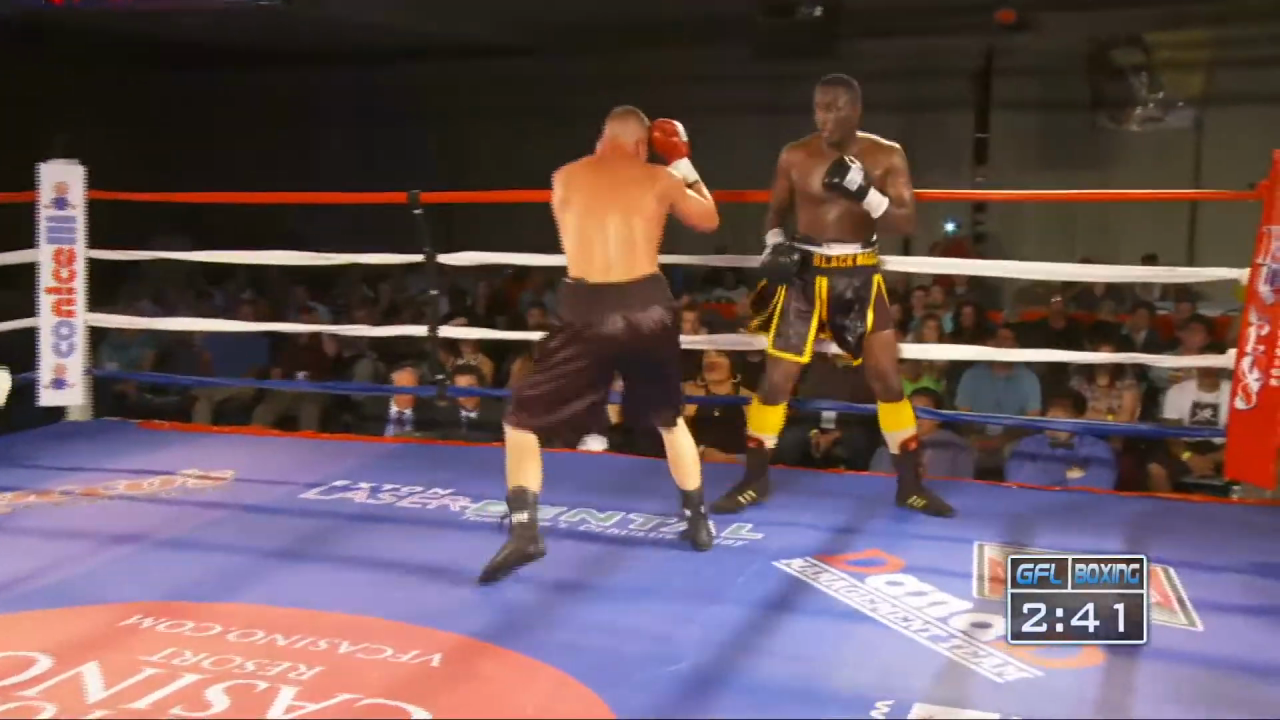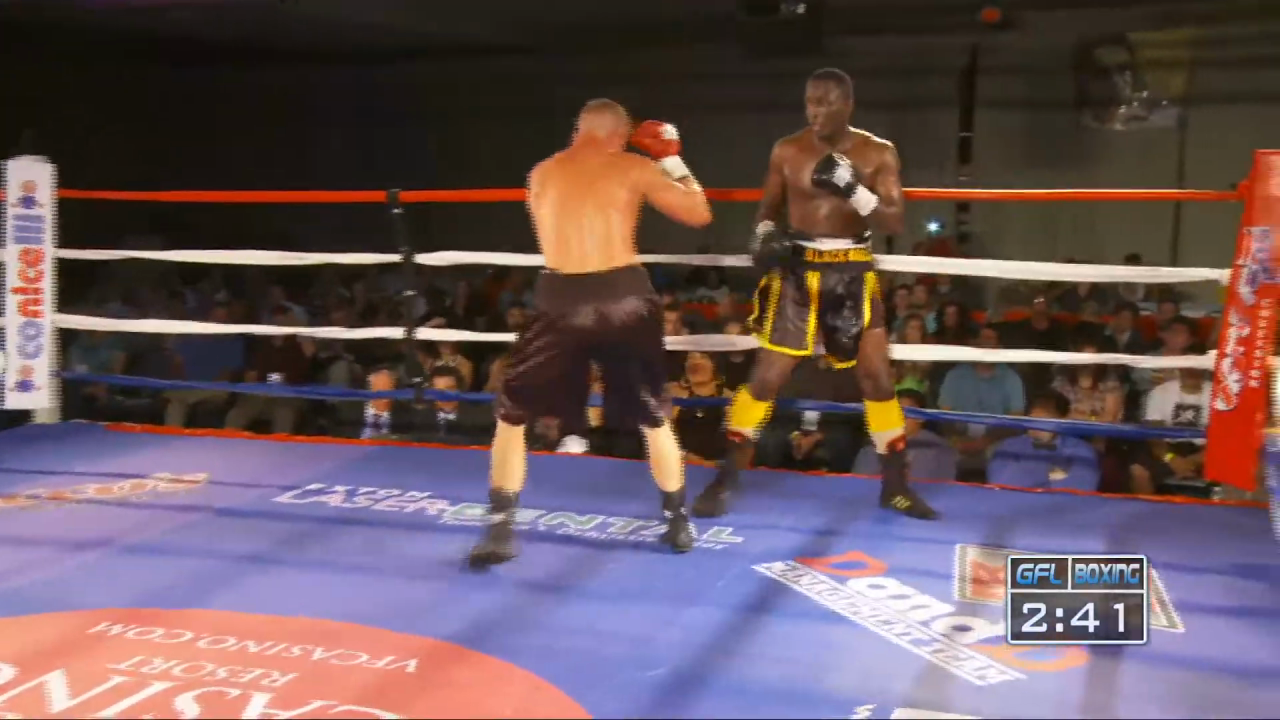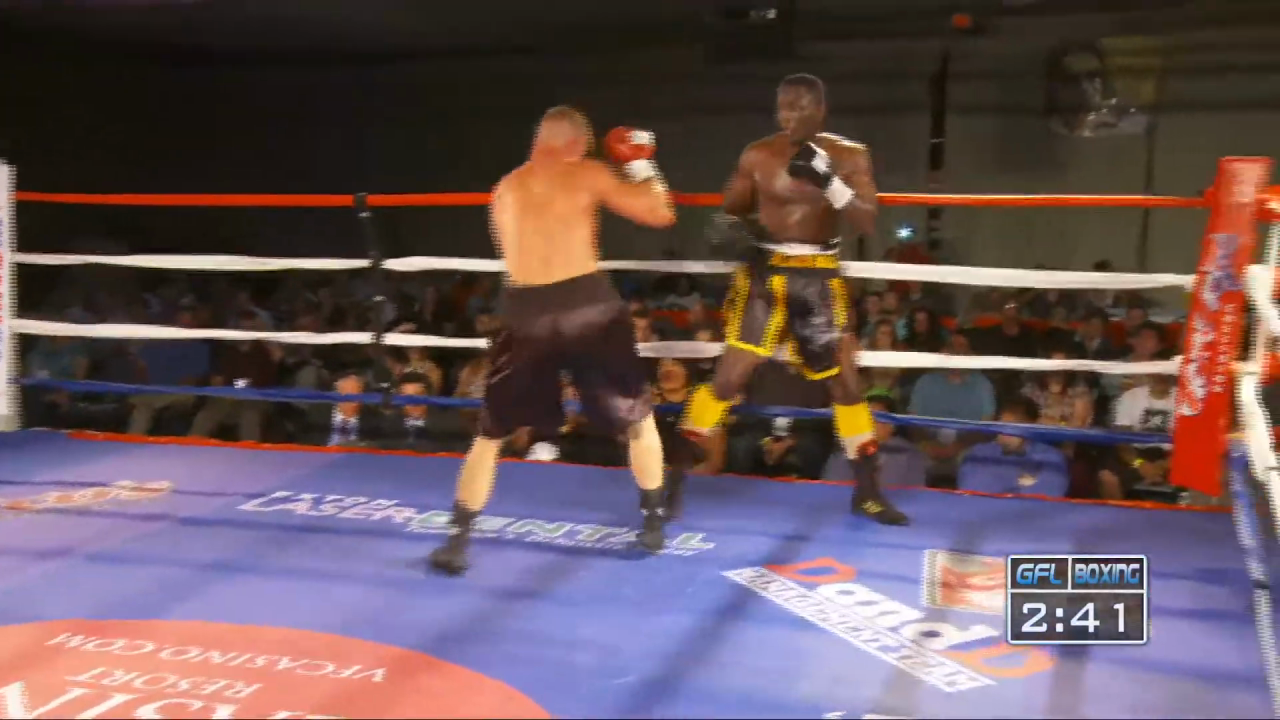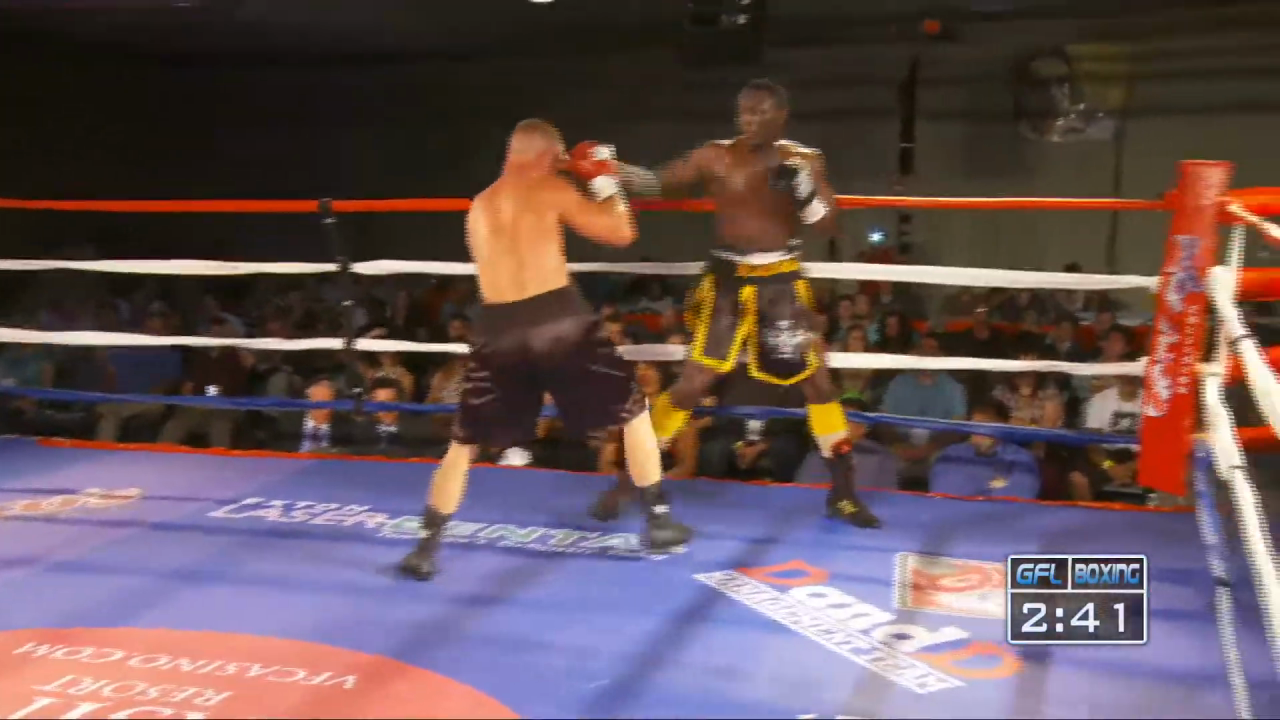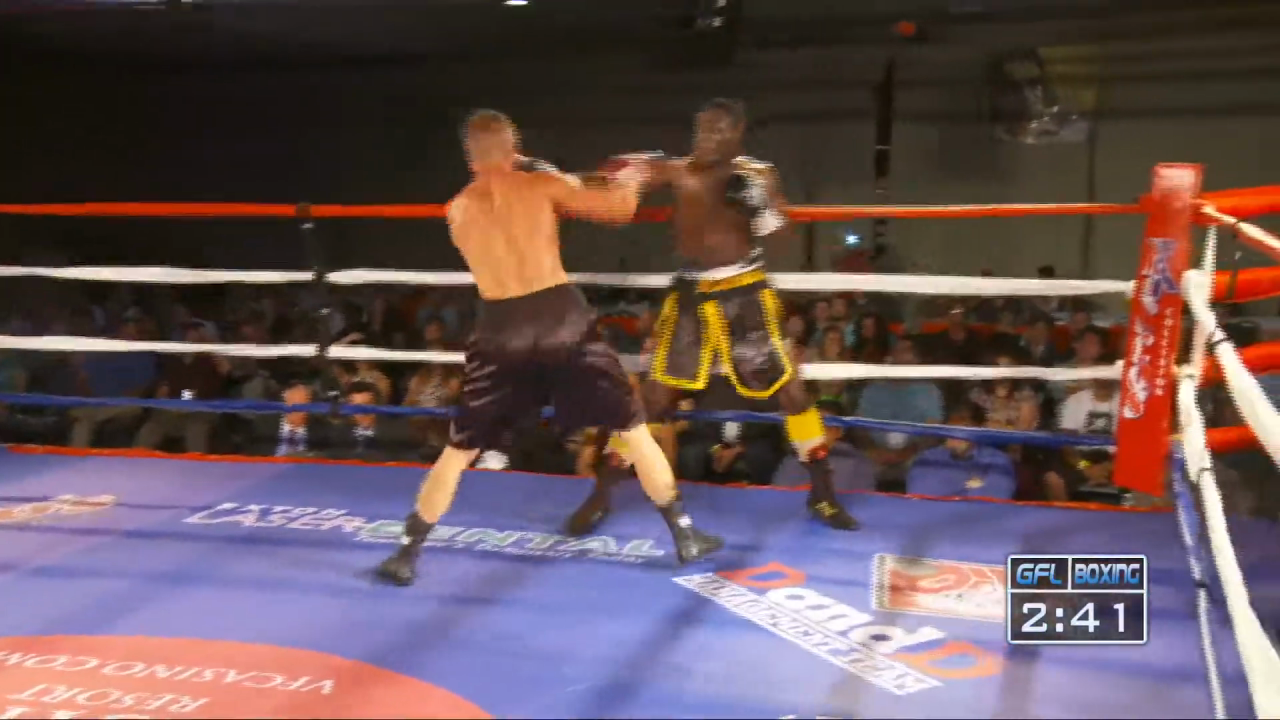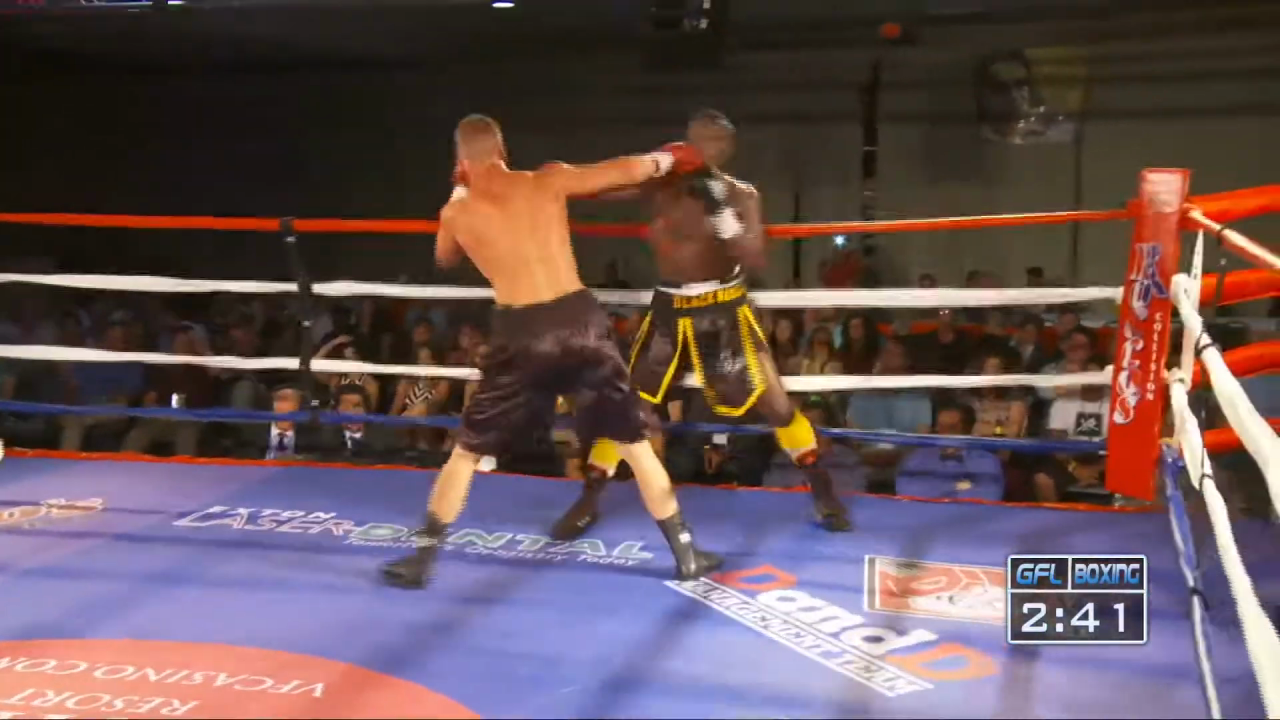
dt=0.1s
person 1, frame 1
left shoulder: (565, 178)
right shoulder: (660, 178)
right elbow: (708, 221)
right wrist: (681, 162)
left hip: (586, 311)
right hip: (649, 307)
left knee: (522, 420)
right knee: (670, 419)
left ankle: (523, 532)
right ankle: (698, 522)
person 1, frame 2
left shoulder: (540, 174)
right shoulder: (634, 168)
right elbow: (699, 215)
right wrist: (671, 160)
left hip: (563, 302)
right hip: (625, 298)
left knee: (512, 417)
right knee: (655, 419)
left ankle: (499, 531)
right ankle: (678, 524)
person 1, frame 3
left shoulder: (506, 188)
right shoulder: (589, 174)
right elbow: (660, 216)
right wrist: (640, 164)
left hip: (526, 315)
right hip: (588, 306)
left knee: (490, 433)
right knee: (636, 414)
left ankle: (457, 542)
right ankle: (653, 522)
person 1, frame 4
left shoulder: (478, 208)
right shoulder: (551, 192)
right elbow: (621, 234)
right wrist: (603, 180)
left hip: (499, 331)
right hip: (559, 320)
left knee: (464, 443)
right knee: (633, 411)
left ankle: (424, 551)
right ankle: (660, 520)
person 1, frame 5
left shoulder: (458, 209)
right shoulder: (540, 184)
right elbow: (620, 209)
right wrist: (631, 174)
left hip: (502, 329)
right hip: (561, 318)
left knee: (459, 448)
right knee: (633, 424)
left ankle: (405, 555)
right ankle: (684, 535)
person 1, frame 6
left shoulder: (457, 211)
right shoulder: (547, 181)
left elbow: (445, 258)
right elbow: (624, 172)
right wrist: (668, 158)
left hip: (521, 337)
right hip: (581, 324)
left knee: (469, 449)
right knee: (636, 442)
left ankle: (423, 554)
right ankle: (685, 551)
person 2, frame 1
left shoulder: (886, 155)
right shoulder: (793, 156)
left elbow: (906, 222)
right elbow: (776, 213)
left wrist: (865, 192)
right wrist: (774, 247)
left hip: (860, 277)
right hip: (804, 273)
left knee: (887, 382)
right knee: (776, 381)
left ankle: (910, 484)
right ankle: (754, 479)
person 2, frame 2
left shoulder: (878, 153)
right shoulder: (787, 150)
left elbow: (896, 223)
right elbow: (769, 207)
left wrist: (853, 189)
right wrist: (765, 236)
left hip: (852, 272)
right hip: (797, 269)
left knee: (878, 379)
right knee: (767, 377)
left ankle: (895, 486)
right ankle: (726, 476)
person 2, frame 3
left shoulder: (850, 155)
right shoulder: (757, 155)
left elbow: (869, 222)
right elbow: (732, 208)
left wrist: (829, 182)
right wrist: (727, 225)
left hip: (819, 277)
right hip: (765, 272)
left knee: (847, 385)
right knee: (729, 378)
left ankle: (868, 491)
right ankle: (675, 472)
person 2, frame 4
left shoulder: (806, 160)
right shoulder: (714, 156)
left elbow: (831, 228)
right elbow: (663, 183)
left wrist: (807, 195)
right wrist: (631, 177)
left hip: (782, 283)
right hip: (729, 281)
left knee: (818, 384)
right knee: (692, 385)
left ankle: (842, 491)
person 2, frame 5
left shoulder: (759, 176)
right shoulder: (676, 173)
left elbow: (787, 237)
left wrist: (758, 209)
left hip: (747, 296)
right hip: (694, 297)
left knee: (792, 393)
right knee: (654, 400)
left ankle: (822, 494)
right ankle: (601, 494)
person 2, frame 6
left shoulder: (740, 195)
right shoulder: (662, 180)
left elbow: (756, 262)
left wrist: (722, 211)
left hip: (725, 313)
right hip: (670, 313)
left knee: (778, 407)
left ankle: (823, 494)
right ankle: (587, 502)
